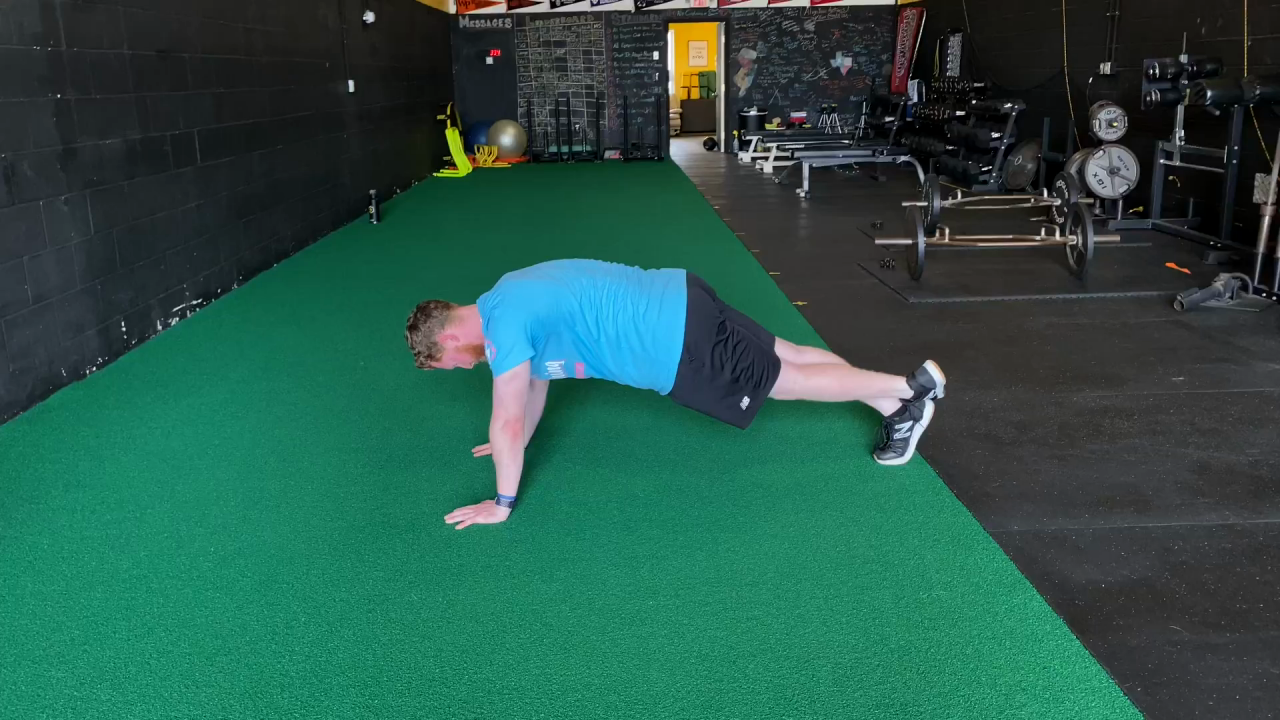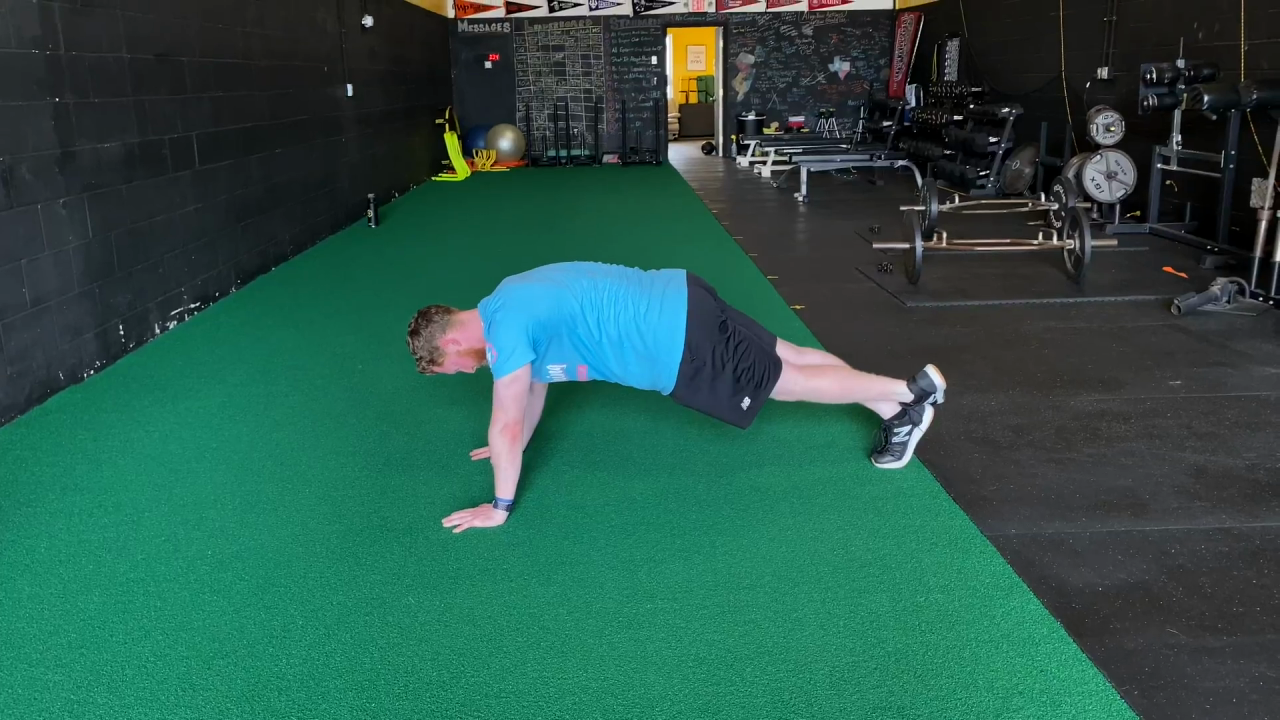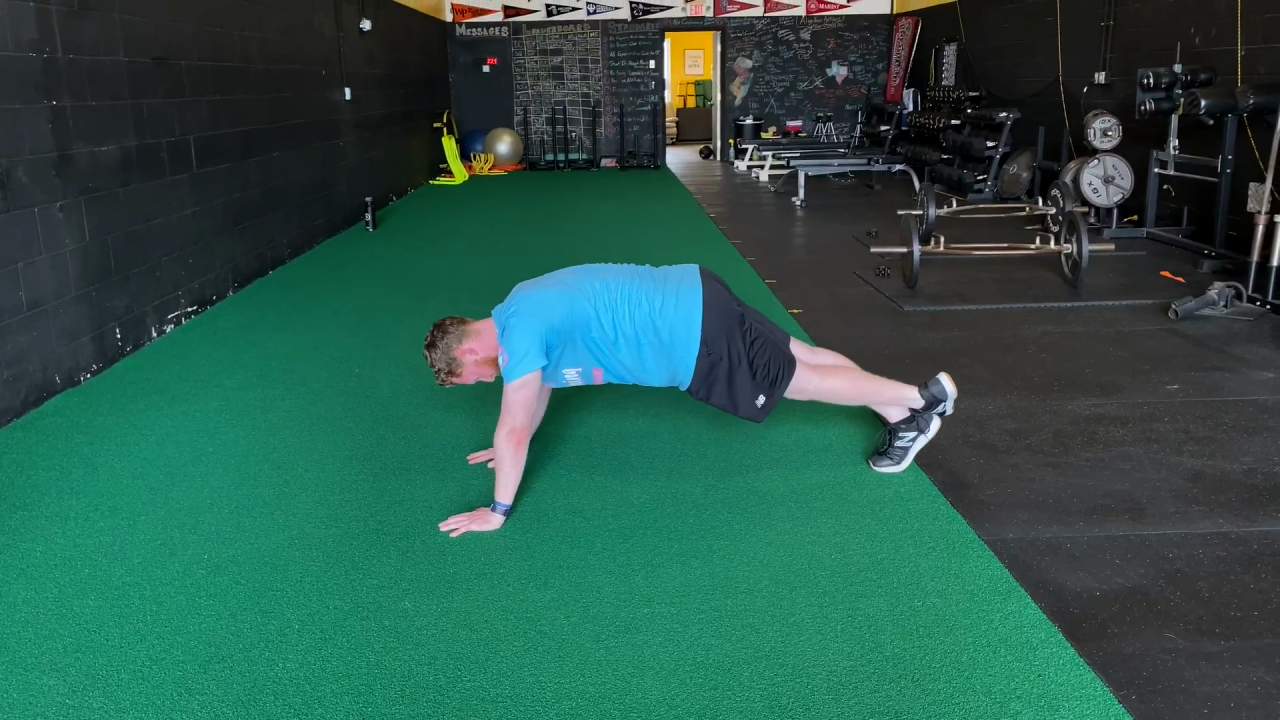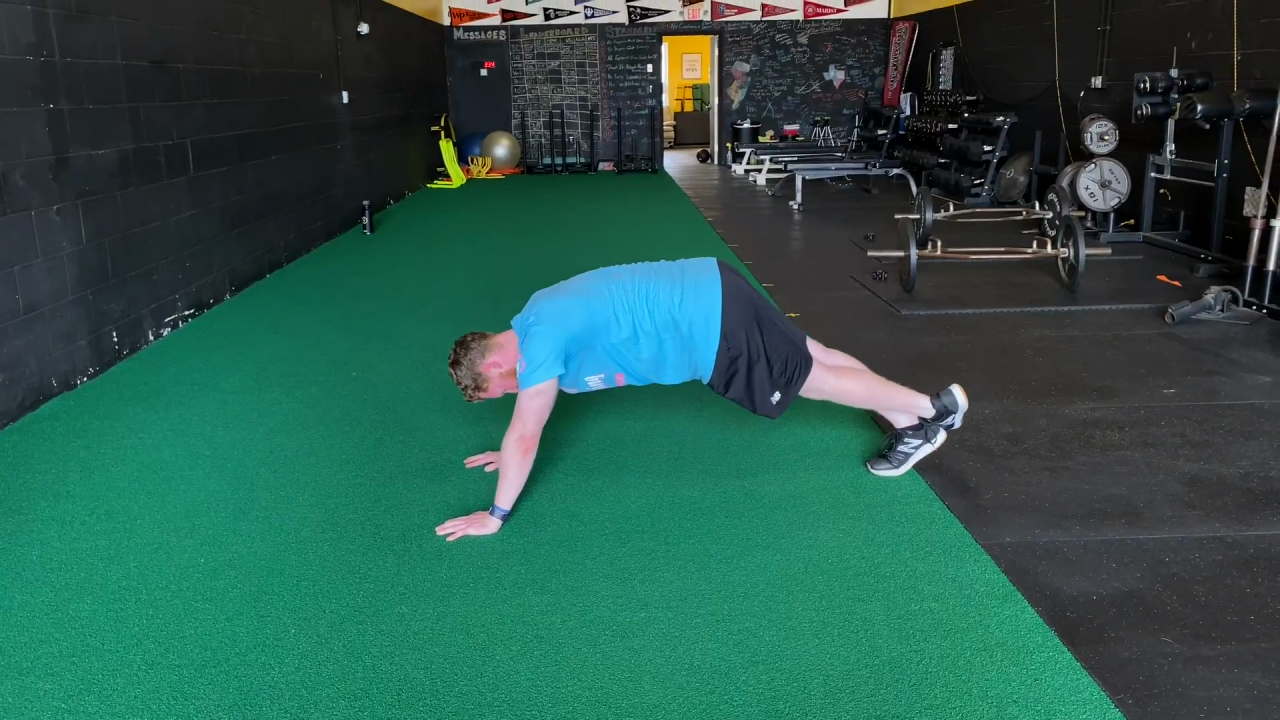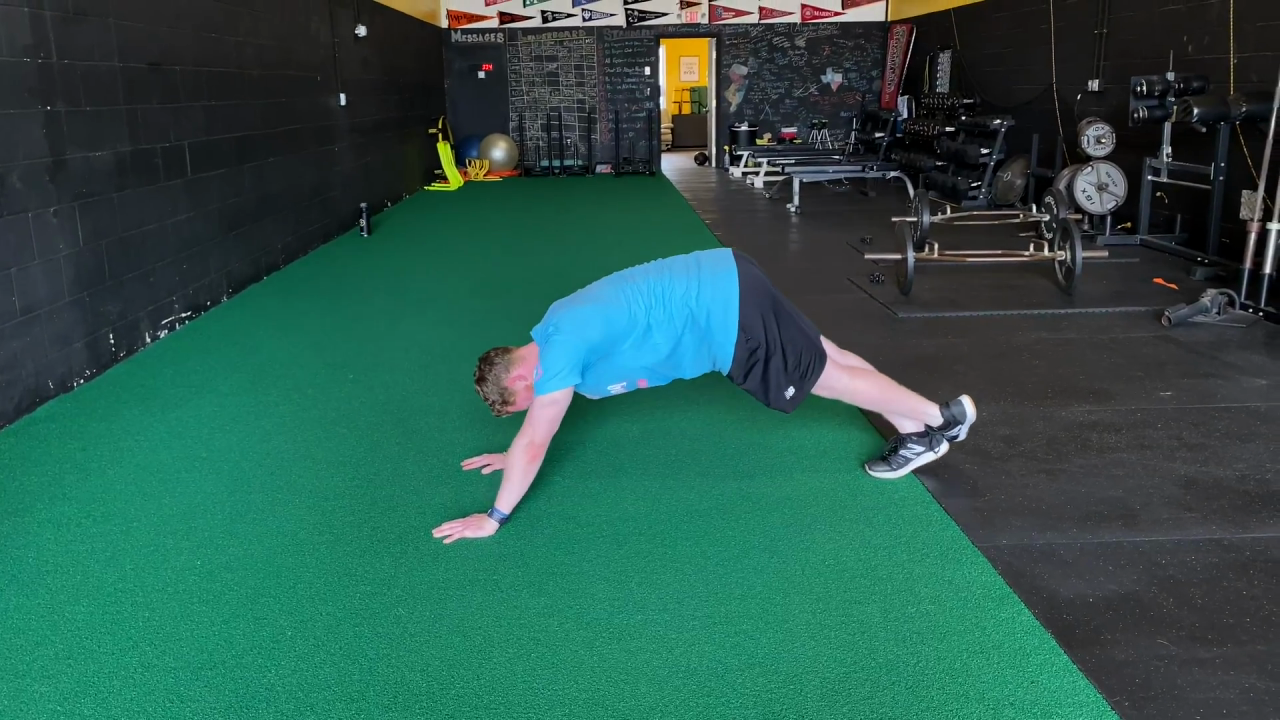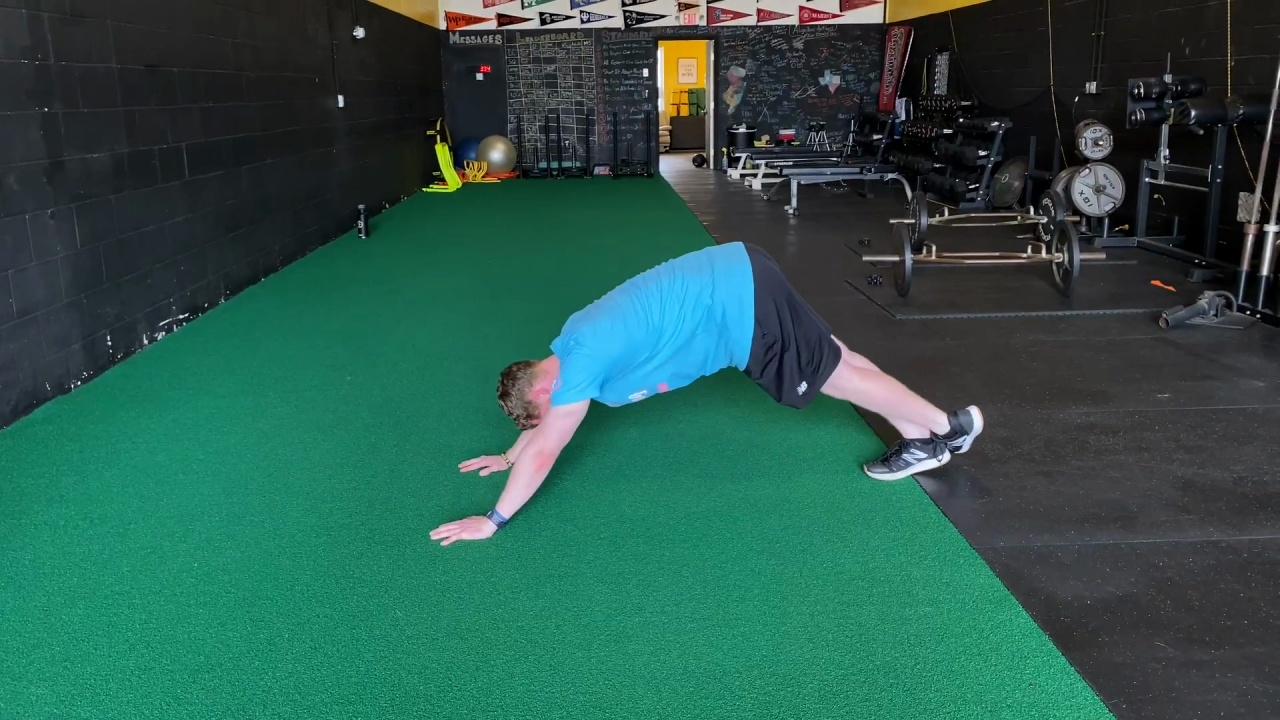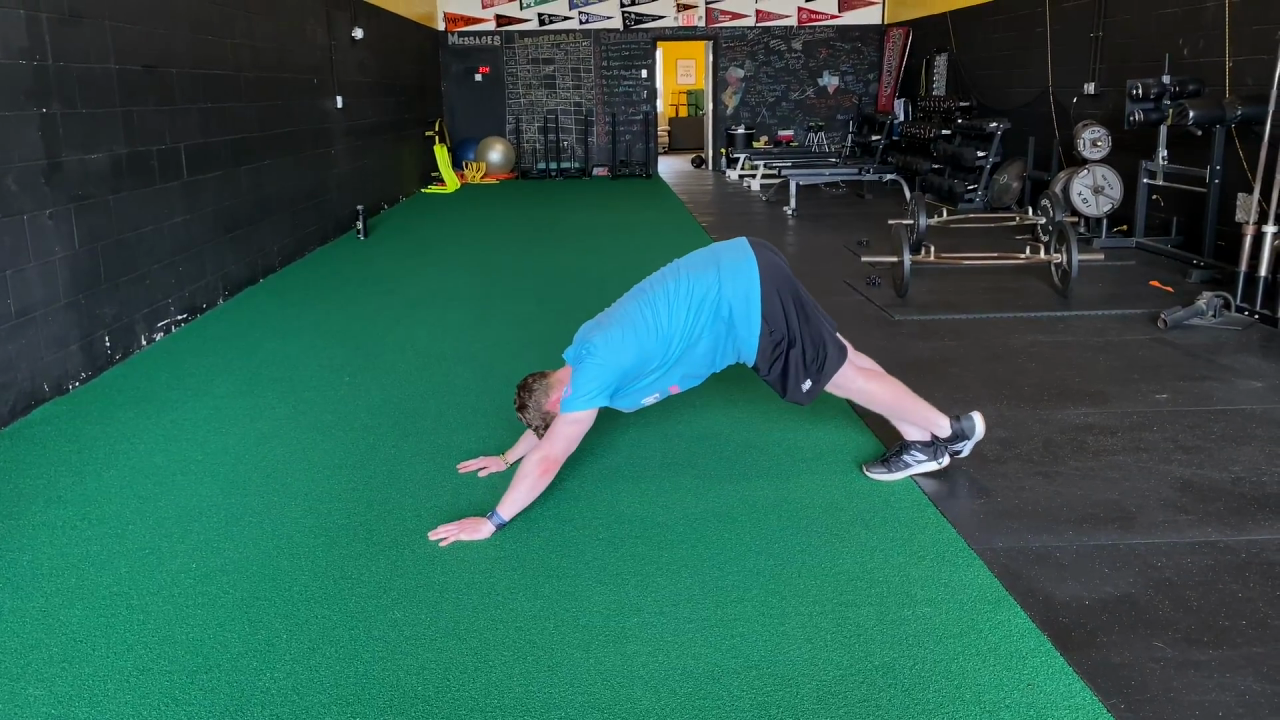
dt=0.4s
person 1, frame 1
left shoulder: (501, 323)
right shoulder: (512, 302)
left elbow: (506, 420)
right elbow: (536, 376)
left wrist: (502, 502)
right wrist: (516, 444)
left hip: (677, 345)
right hip: (677, 306)
left knee: (786, 382)
right knee: (783, 357)
left ankle: (911, 388)
right ankle: (896, 409)
person 1, frame 2
left shoulder: (504, 327)
right shoulder: (512, 305)
left elbow: (505, 424)
right elbow: (535, 381)
left wrist: (500, 506)
right wrist: (514, 447)
left hip: (680, 344)
right hip: (678, 308)
left knee: (787, 383)
right knee: (787, 357)
left ankle: (911, 392)
right ankle: (898, 408)
person 1, frame 3
left shoulder: (517, 333)
right shoulder: (524, 311)
left elbow: (513, 428)
right elbow: (540, 385)
left wrist: (498, 510)
right wrist: (509, 447)
left hip: (694, 336)
right hip: (690, 302)
left knee: (799, 380)
right knee: (798, 356)
left ankle: (922, 398)
right ankle: (905, 416)
person 1, frame 4
left shoulder: (539, 341)
right shoulder: (538, 321)
left elbow: (525, 434)
right elbow: (536, 412)
left wrist: (496, 514)
right wrist: (511, 452)
left hip: (711, 326)
right hip: (709, 295)
left knee: (815, 379)
right knee: (812, 356)
left ankle: (933, 408)
right ankle: (910, 422)
person 1, frame 5
left shoulder: (560, 351)
right shoulder: (556, 332)
left elbow: (536, 442)
right elbow: (537, 426)
left wrist: (494, 516)
right wrist: (509, 454)
left hip: (727, 313)
right hip: (723, 286)
left knee: (826, 376)
right knee: (822, 356)
left ankle: (940, 417)
right ankle: (917, 431)
person 1, frame 6
left shoulder: (581, 363)
right shoulder: (573, 345)
left elbow: (544, 449)
right elbow: (544, 415)
left wrist: (492, 520)
right wrist: (508, 456)
left hip: (741, 305)
right hip: (737, 279)
left knee: (833, 375)
right knee: (831, 358)
left ankle: (946, 427)
right ankle: (921, 436)
person 1, frame 7
left shoulder: (593, 371)
right shoulder: (586, 352)
left elbow: (549, 456)
right elbow: (549, 415)
left wrist: (492, 520)
right wrist: (508, 456)
left hip: (747, 297)
right hip: (743, 273)
left knee: (838, 372)
right knee: (836, 356)
left ankle: (947, 432)
right ankle: (921, 437)
